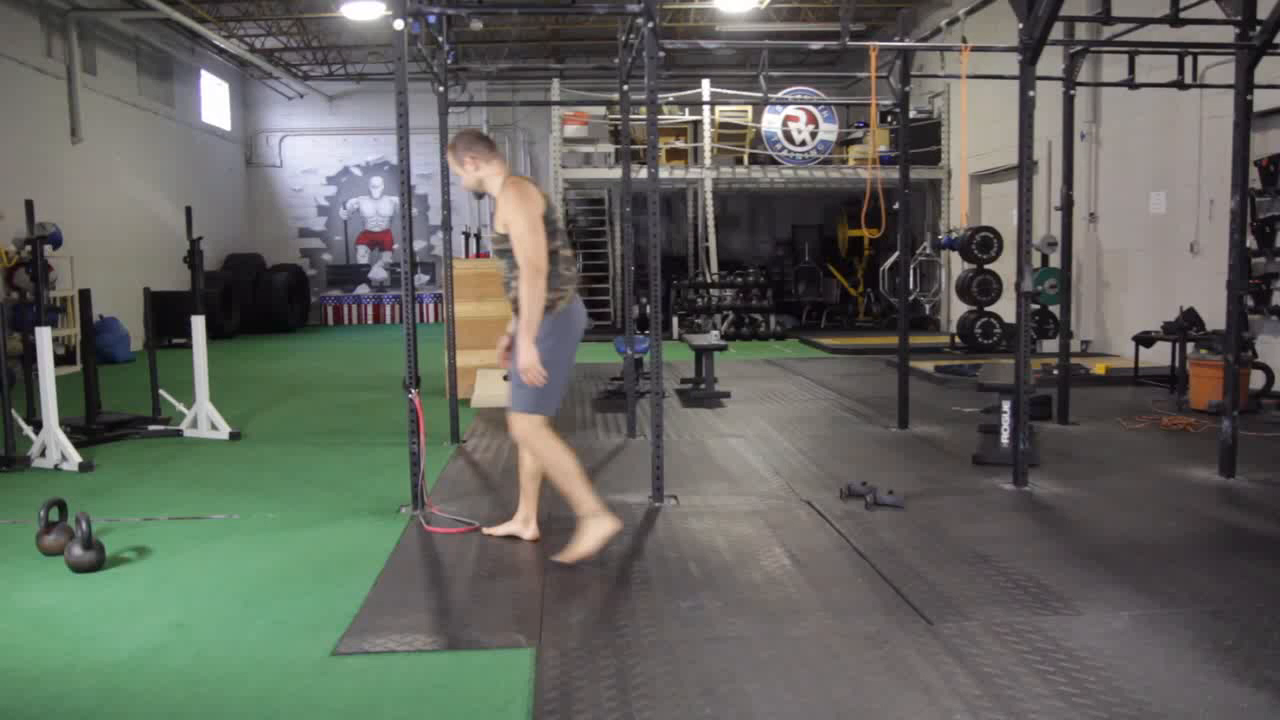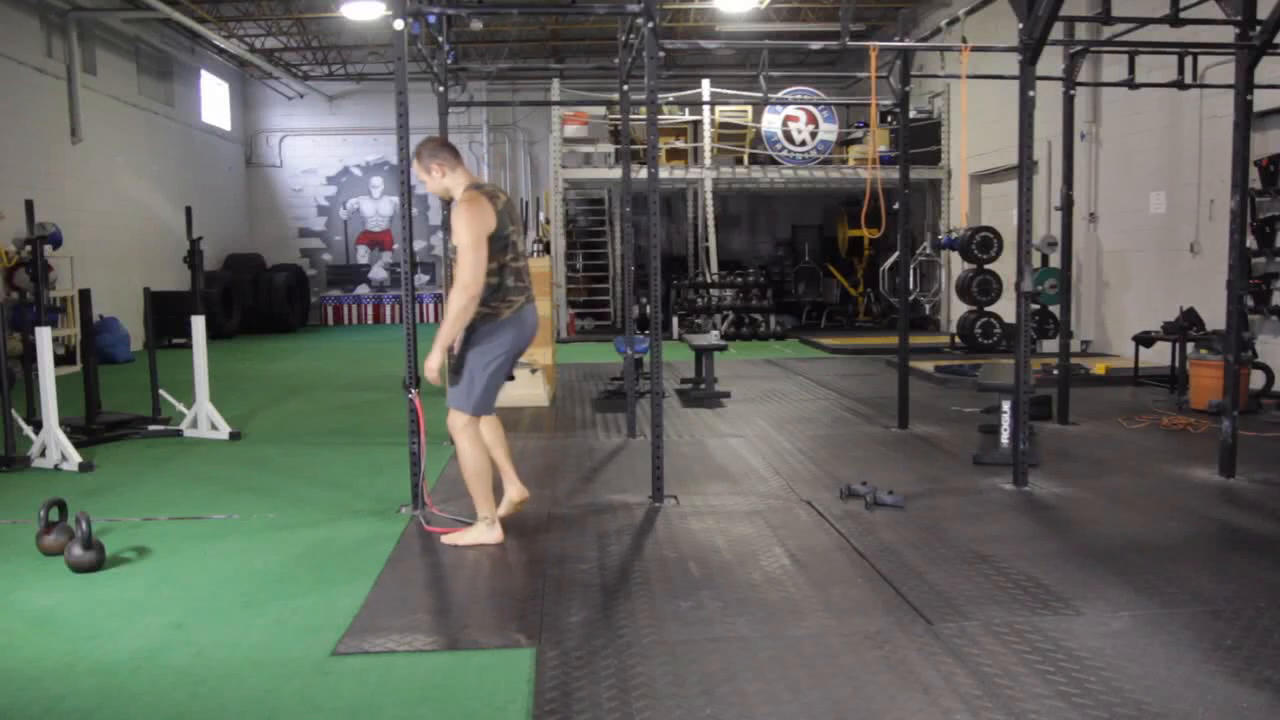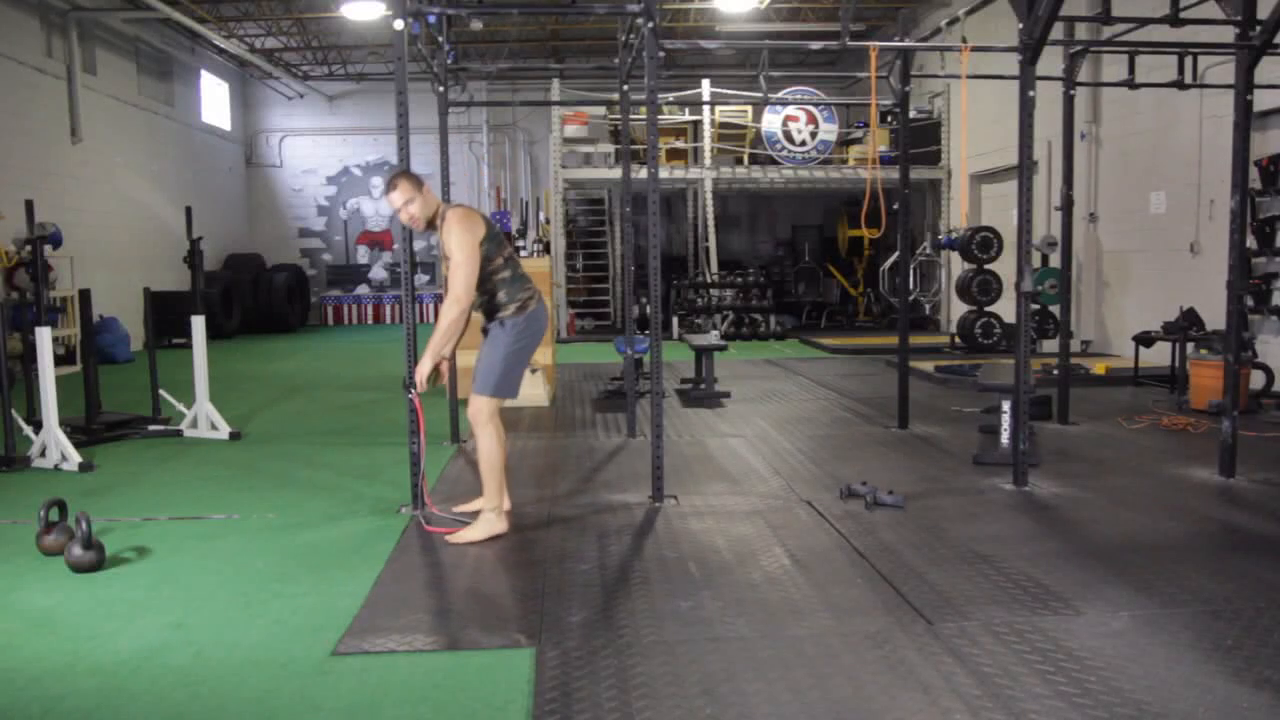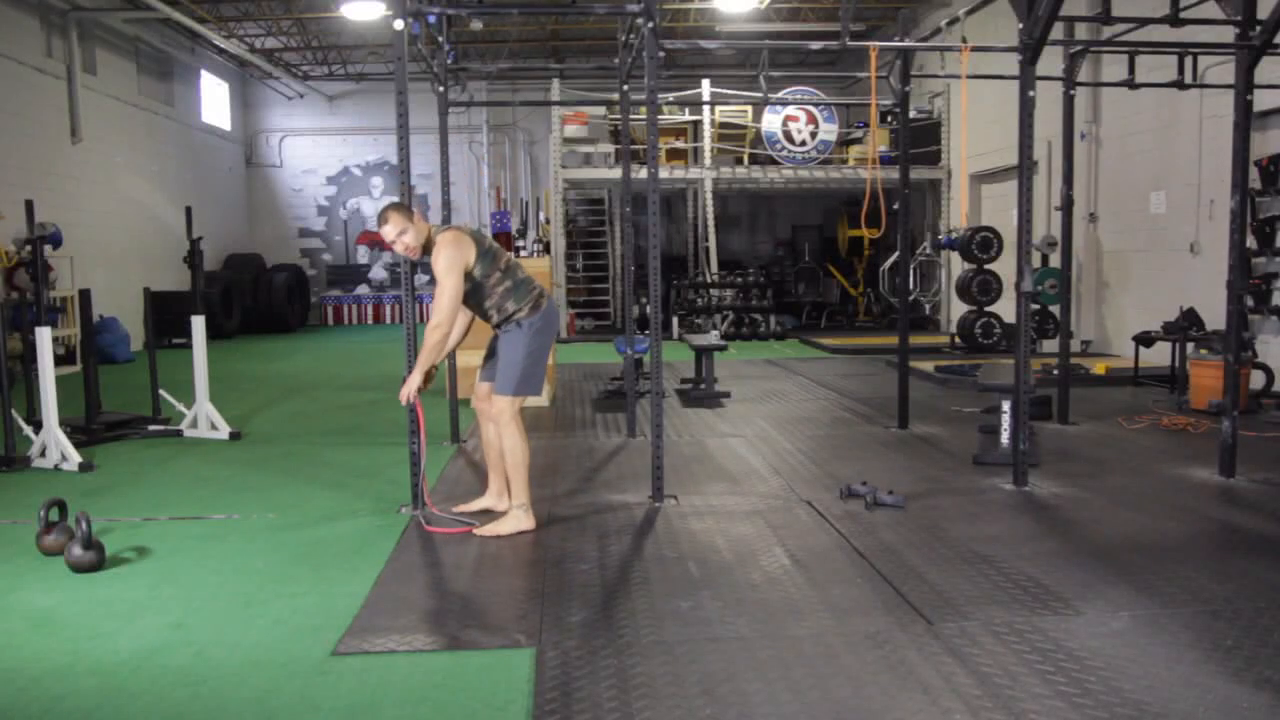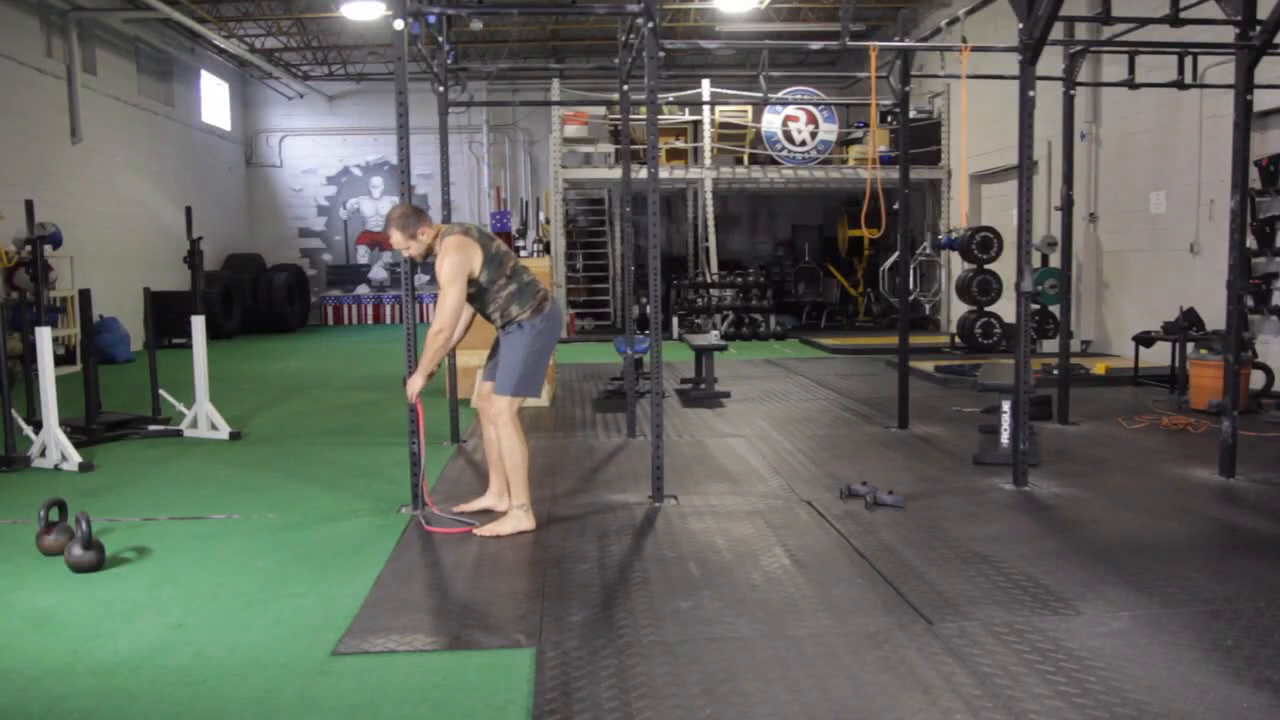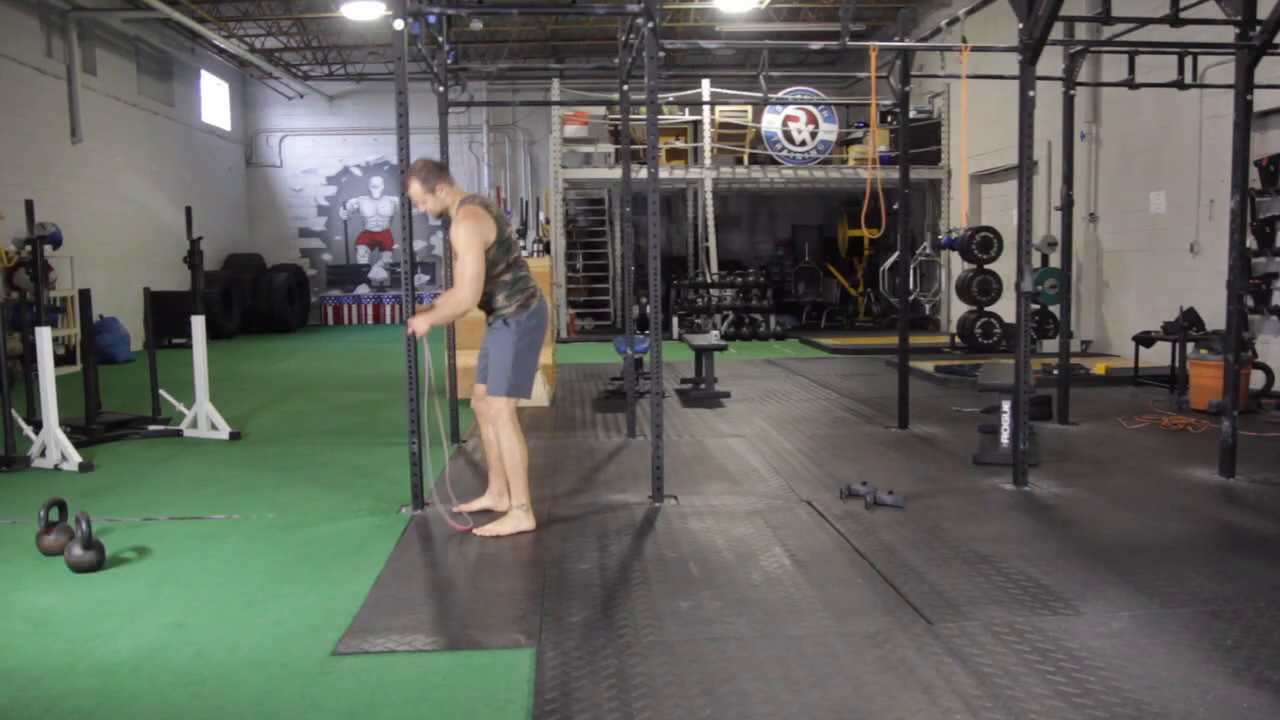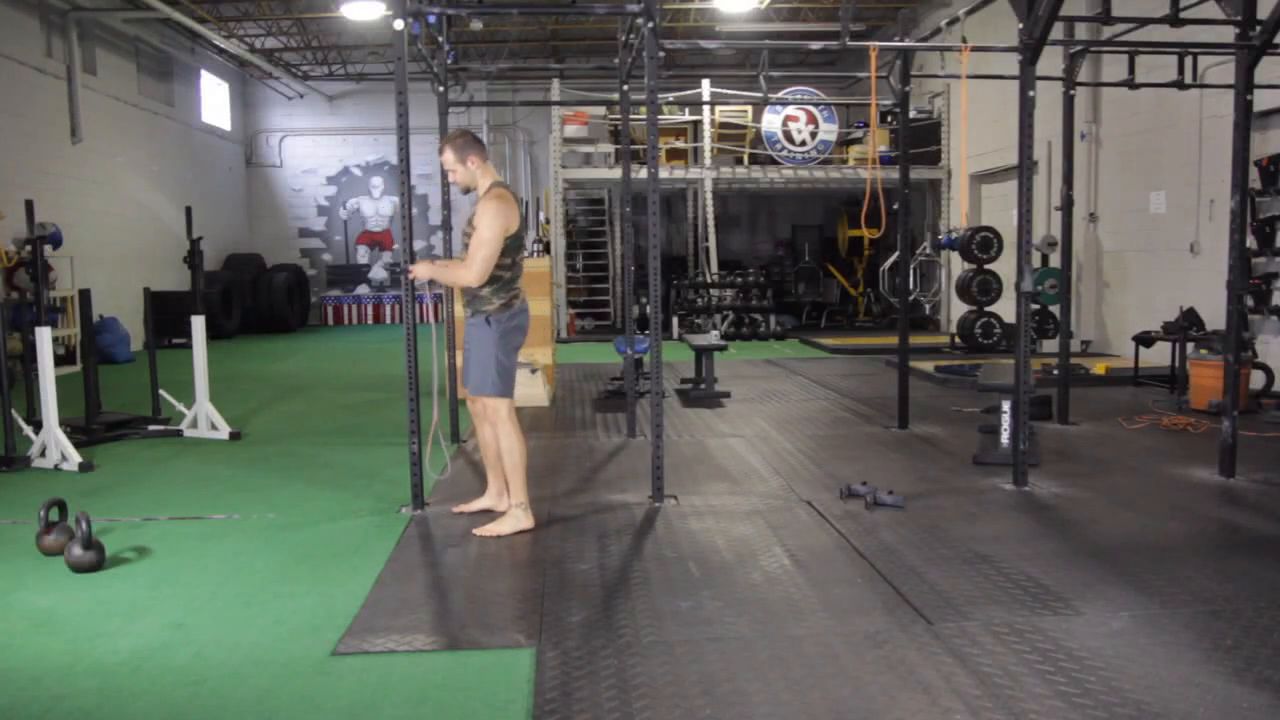
dt=0.4s
person 1, frame 1
left shoulder: (512, 195)
right shoulder: (514, 193)
left elbow: (536, 271)
left wrist: (528, 342)
right wrist: (515, 329)
left hip: (551, 319)
right hip: (552, 316)
left knee: (528, 427)
right knee: (529, 423)
left ankle: (595, 516)
right ankle: (525, 520)
person 1, frame 2
left shoulder: (468, 208)
right shoulder: (493, 196)
left elbow: (468, 289)
left wrist: (438, 348)
right wrist: (463, 328)
left hip: (497, 325)
right hip: (518, 316)
left knee: (461, 421)
right knee: (478, 408)
left ankle: (488, 525)
right ankle: (512, 486)
person 1, frame 3
left shoulder: (457, 222)
right shoulder: (449, 230)
left elbow: (460, 300)
right elbow: (461, 301)
left wrist: (429, 355)
right wrist: (445, 354)
left hip: (519, 317)
right hip: (507, 318)
left knee: (481, 411)
right knee: (481, 408)
left ankle: (493, 517)
right ankle: (495, 496)
person 1, frame 4
left shoulder: (446, 248)
right shoulder: (447, 245)
left elbow: (440, 324)
right elbow: (461, 316)
left wrist: (417, 372)
right wrist: (432, 364)
left hip: (530, 319)
right hip: (515, 322)
left knee: (504, 411)
right knee: (484, 403)
left ankle: (522, 512)
right ankle: (497, 494)
person 1, frame 5
left shoulder: (451, 254)
right shoulder: (456, 238)
left elbow: (443, 329)
right elbow: (465, 310)
left wrist: (420, 374)
right wrist: (435, 363)
left hip: (533, 322)
right hip: (519, 322)
left knee: (502, 411)
right knee: (485, 403)
left ankle: (522, 513)
right ankle: (498, 494)
person 1, frame 6
left shoulder: (466, 221)
right shoulder: (474, 209)
left elbow: (467, 297)
left wrist: (429, 320)
right wrist: (436, 306)
left hip: (517, 319)
right hip: (507, 317)
left knee: (500, 411)
right knee: (483, 402)
left ankle: (521, 512)
right ankle: (498, 493)
person 1, frame 7
left shoulder: (494, 203)
right shoulder: (493, 198)
left elbow: (475, 274)
left wrist: (431, 271)
right wrist: (437, 266)
left hip: (496, 318)
right hip: (485, 316)
left knee: (499, 411)
right knee: (479, 405)
left ankle: (520, 511)
right ankle: (497, 493)
